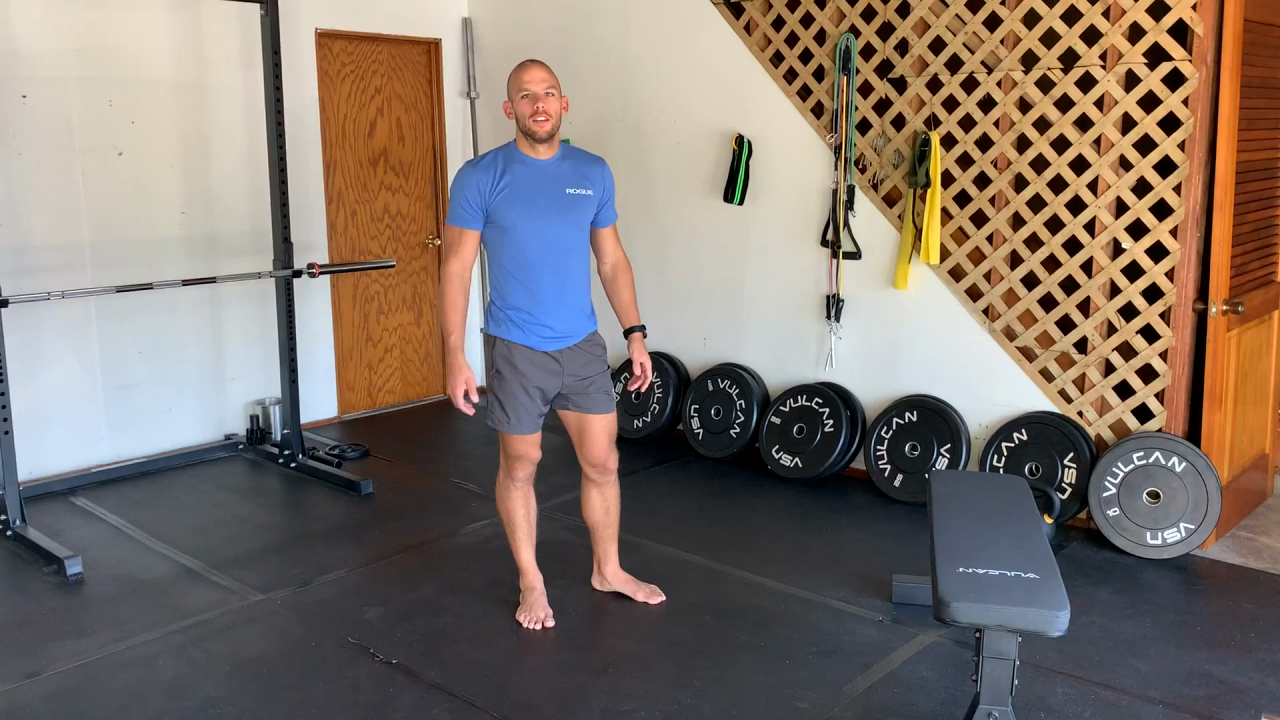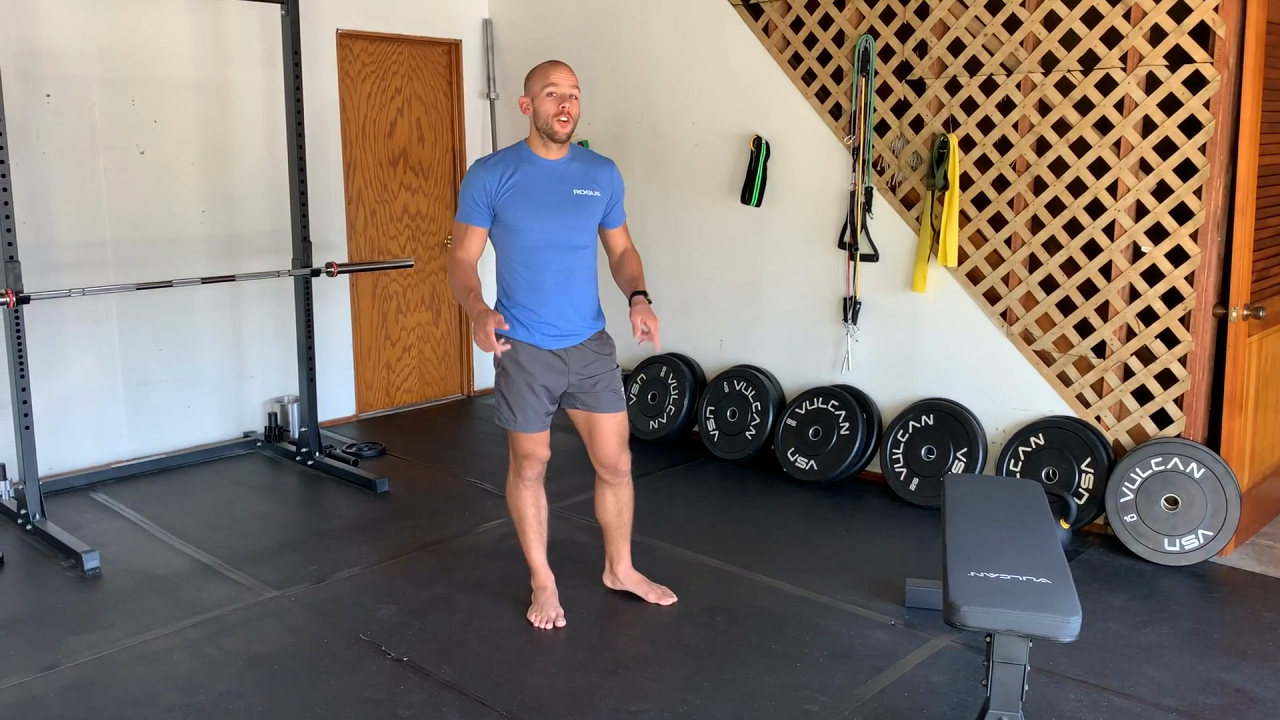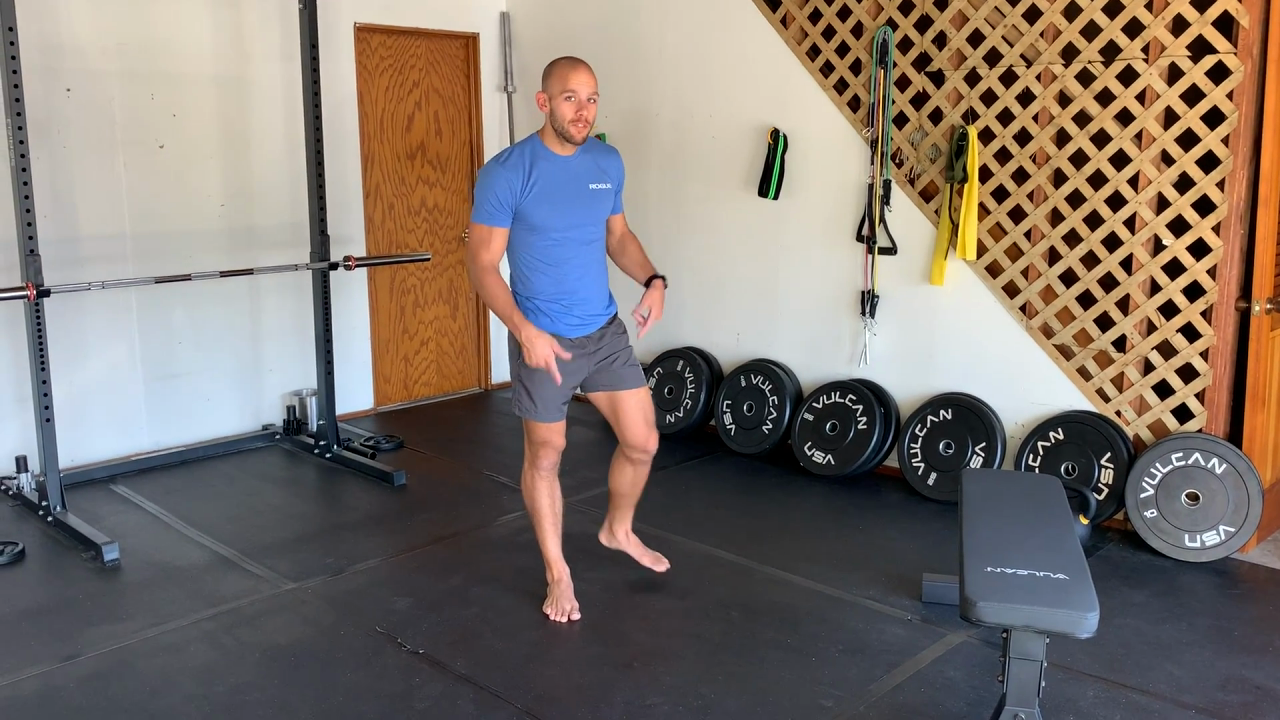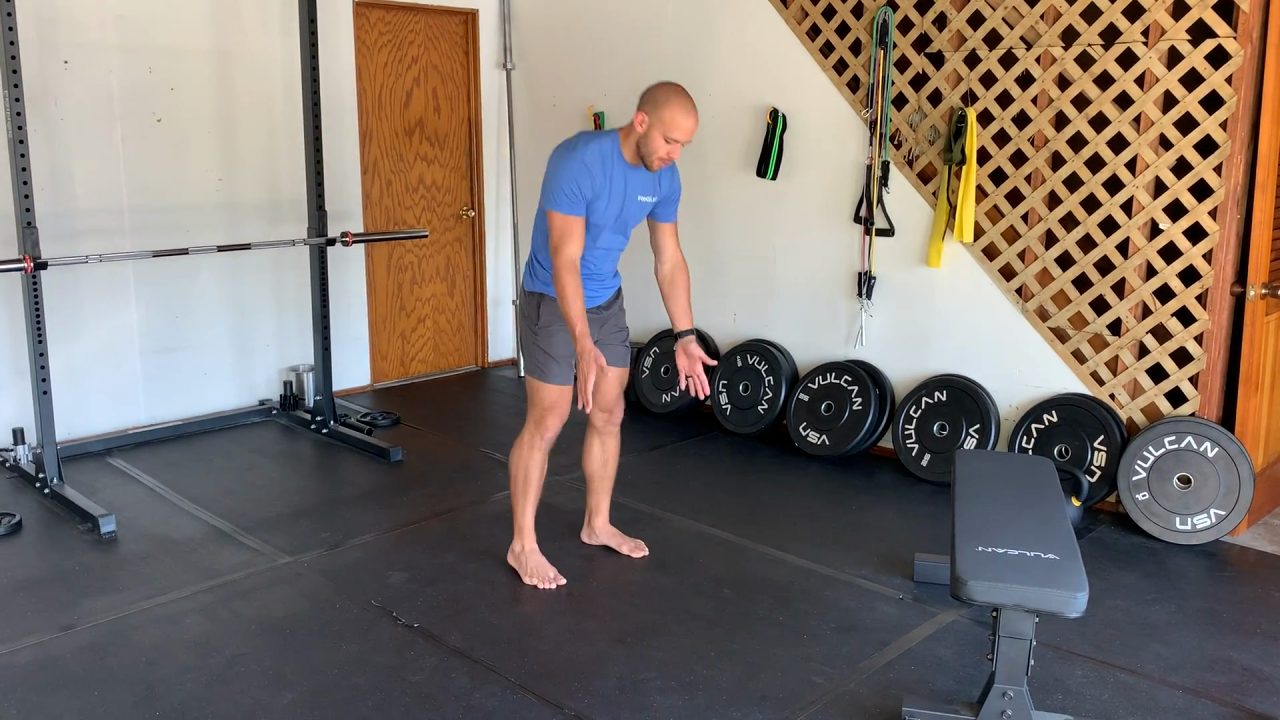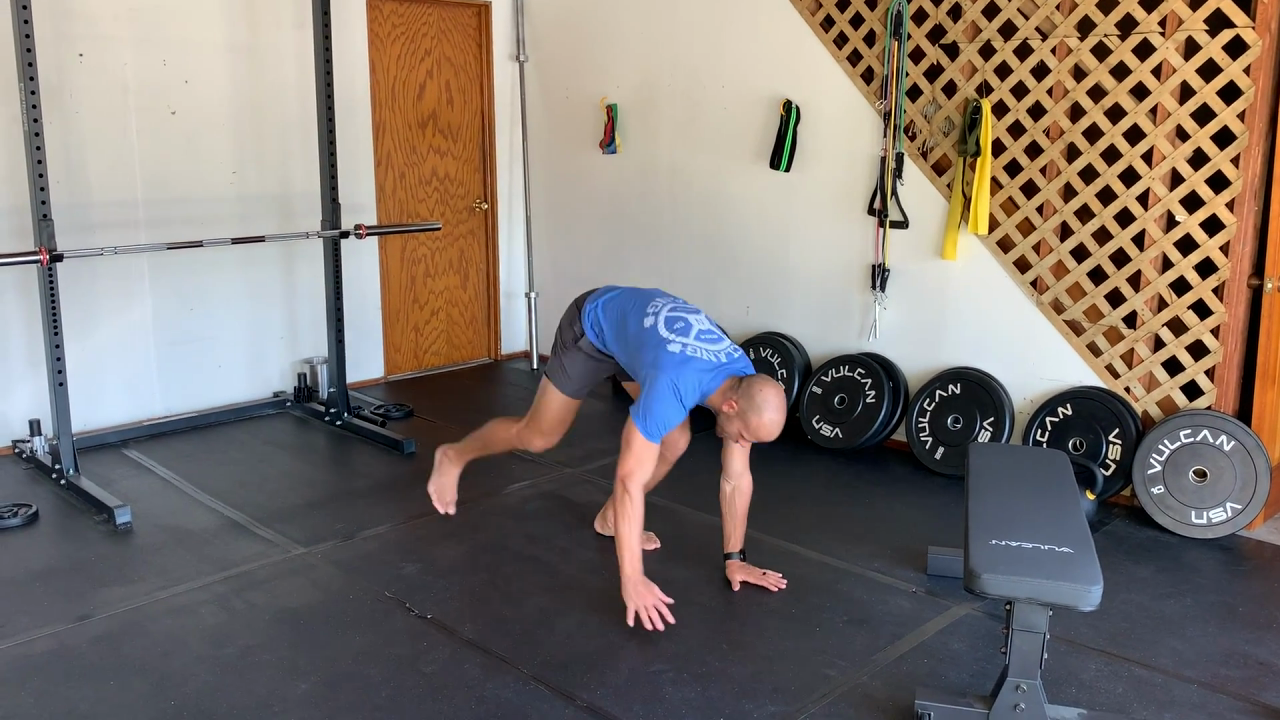
dt=1s
person 1, frame 1
left shoulder: (593, 172)
right shoulder: (480, 177)
left elbow: (611, 258)
right elbow: (456, 269)
left wrist: (635, 334)
right wrist: (455, 356)
left hip: (583, 345)
right hip: (517, 350)
left knee: (603, 463)
right knee: (520, 468)
left ankle: (608, 569)
right ankle: (531, 582)
person 1, frame 2
left shoulder: (603, 173)
right shoulder: (490, 175)
left elbow: (620, 247)
right elbow: (462, 257)
left wrist: (638, 296)
right wrist: (478, 310)
left hip: (591, 345)
right hip: (524, 350)
left knee: (616, 463)
right knee: (529, 467)
left ankle: (620, 569)
right ankle: (542, 582)
person 1, frame 3
left shoulder: (608, 162)
right shoulder: (506, 172)
right elbow: (483, 262)
left wrist: (649, 279)
right wrist: (523, 330)
left hip: (606, 330)
right hip: (543, 338)
left knee: (642, 441)
right knee: (545, 456)
left ankle: (618, 529)
right ankle: (558, 573)
person 1, frame 4
left shoulder: (664, 176)
right shoulder: (578, 161)
left elbow: (670, 260)
right elbow: (565, 259)
left wrist: (685, 337)
right wrist: (583, 346)
left hip: (606, 299)
right hip: (550, 298)
left knee: (609, 414)
right knee: (546, 422)
left ankle: (597, 524)
right ankle: (522, 543)
person 1, frame 5
left shoulder: (745, 383)
right shoulder: (674, 387)
left elbow: (736, 478)
right elbow: (631, 481)
left wrist: (734, 558)
right wrist: (632, 578)
left hip: (642, 323)
right hip: (595, 323)
left knee: (674, 444)
right knee: (539, 435)
left ankle: (612, 516)
right ankle: (454, 457)
